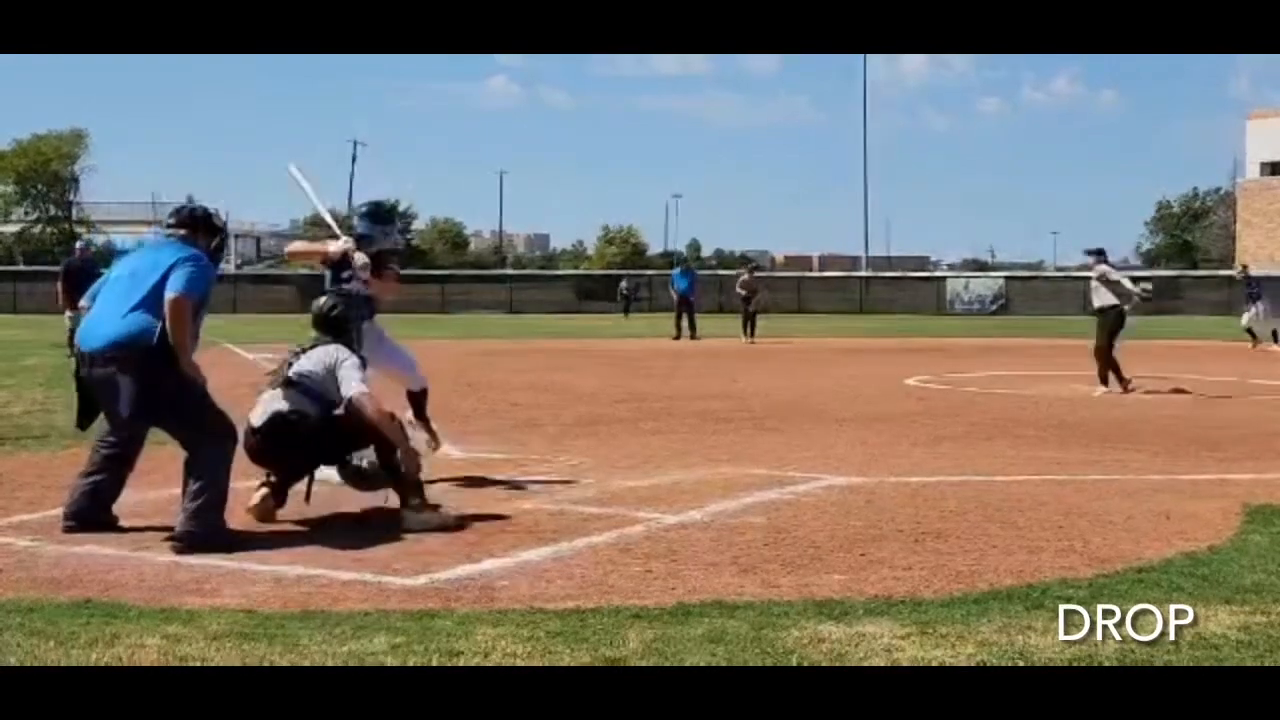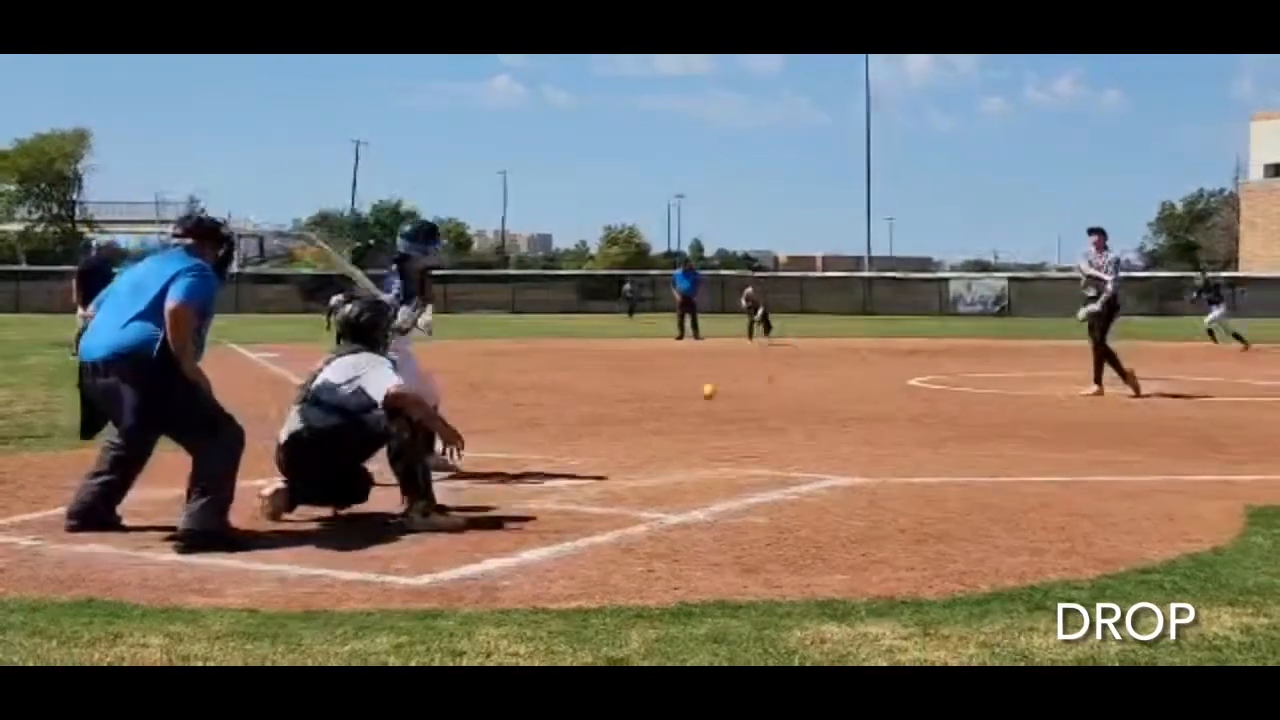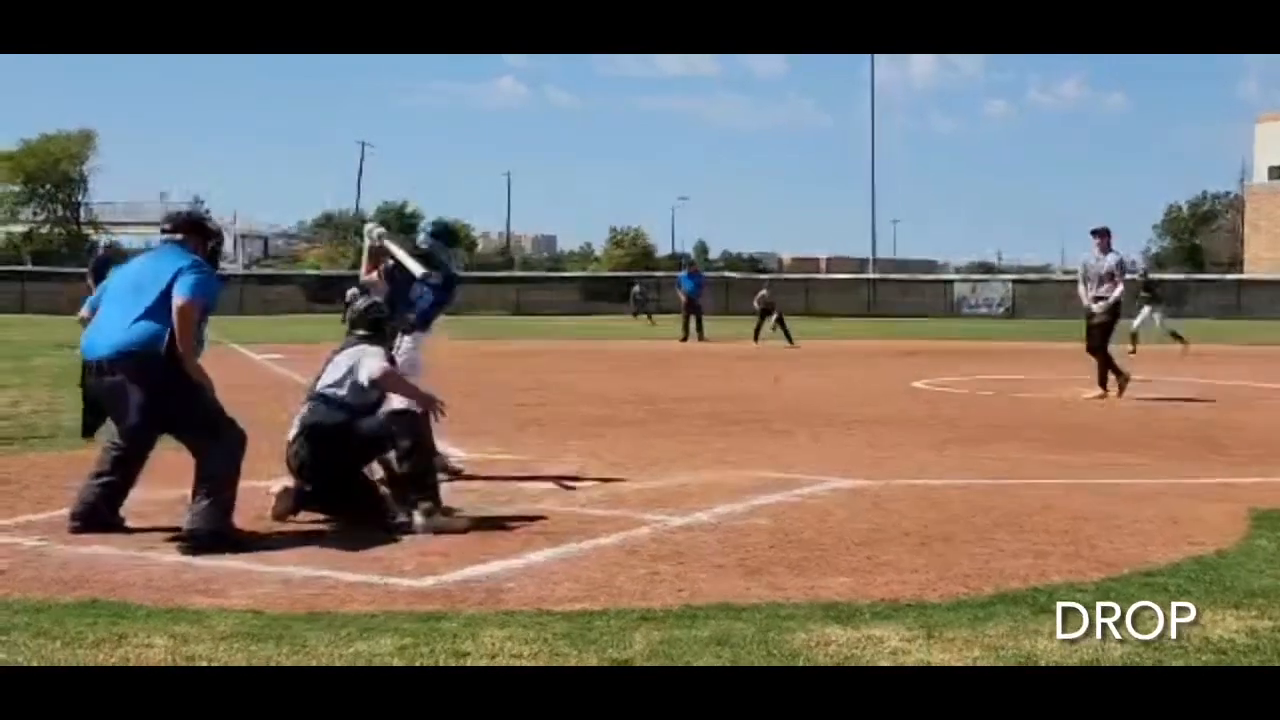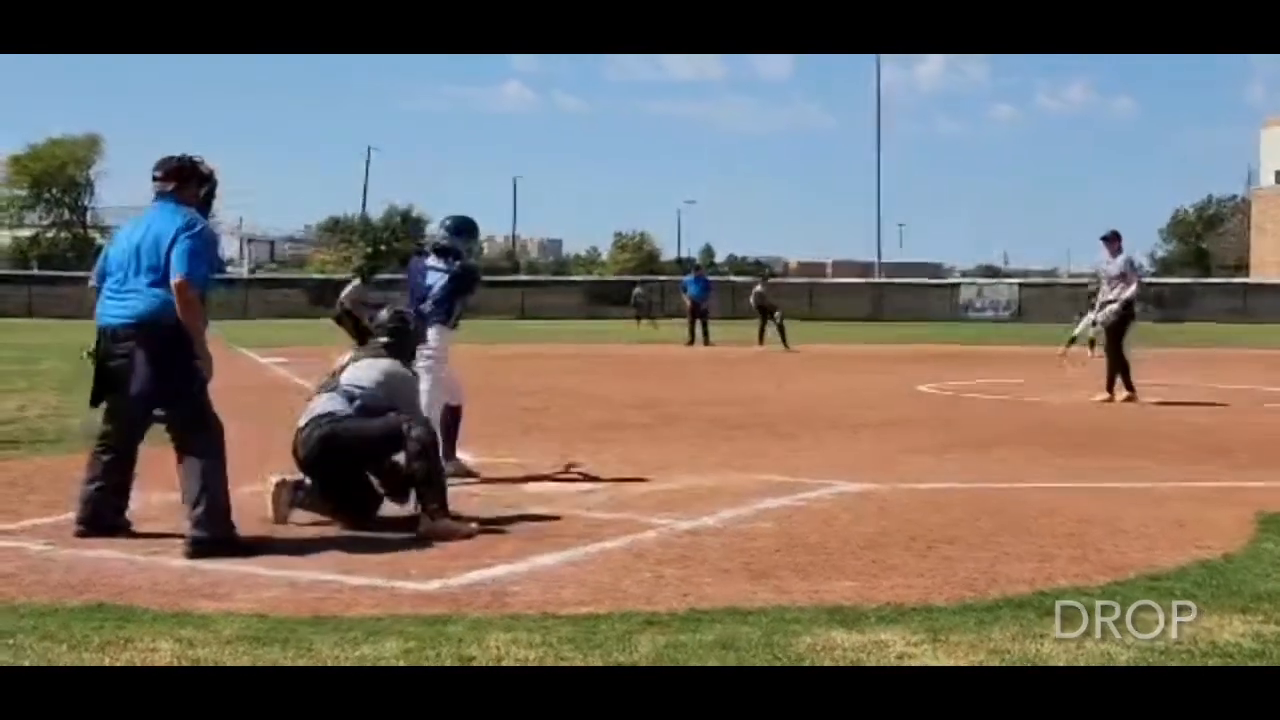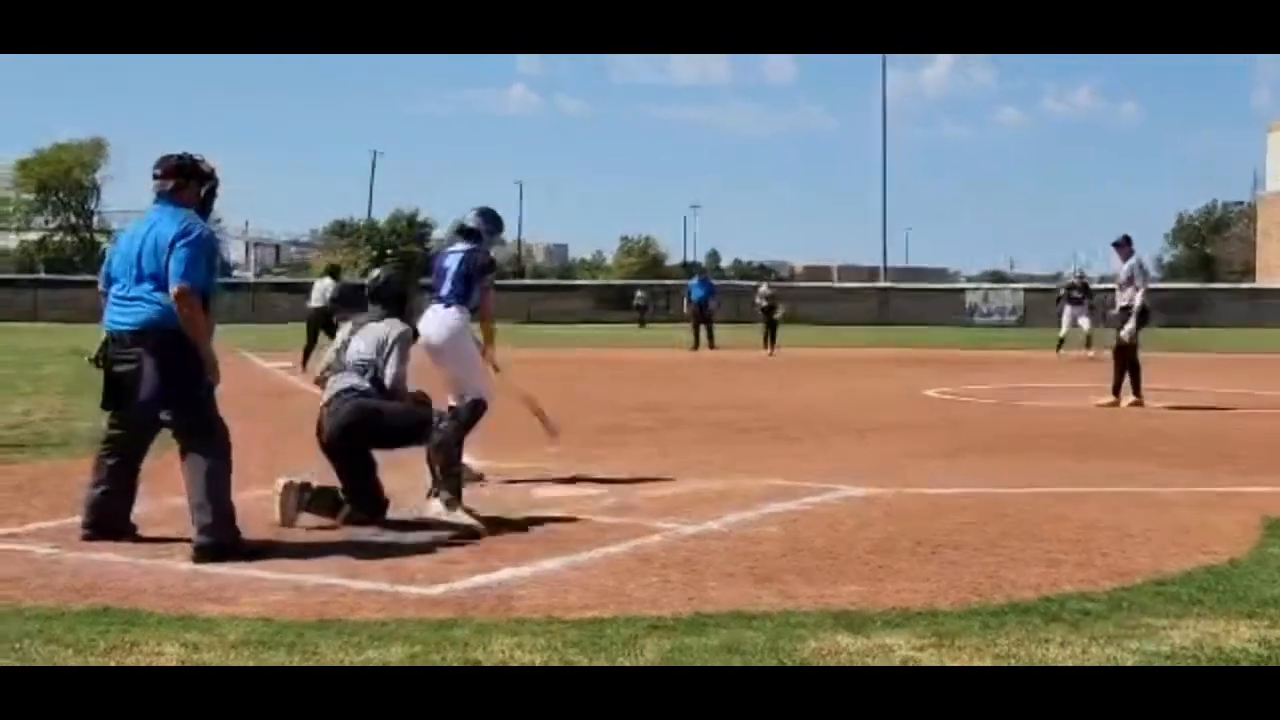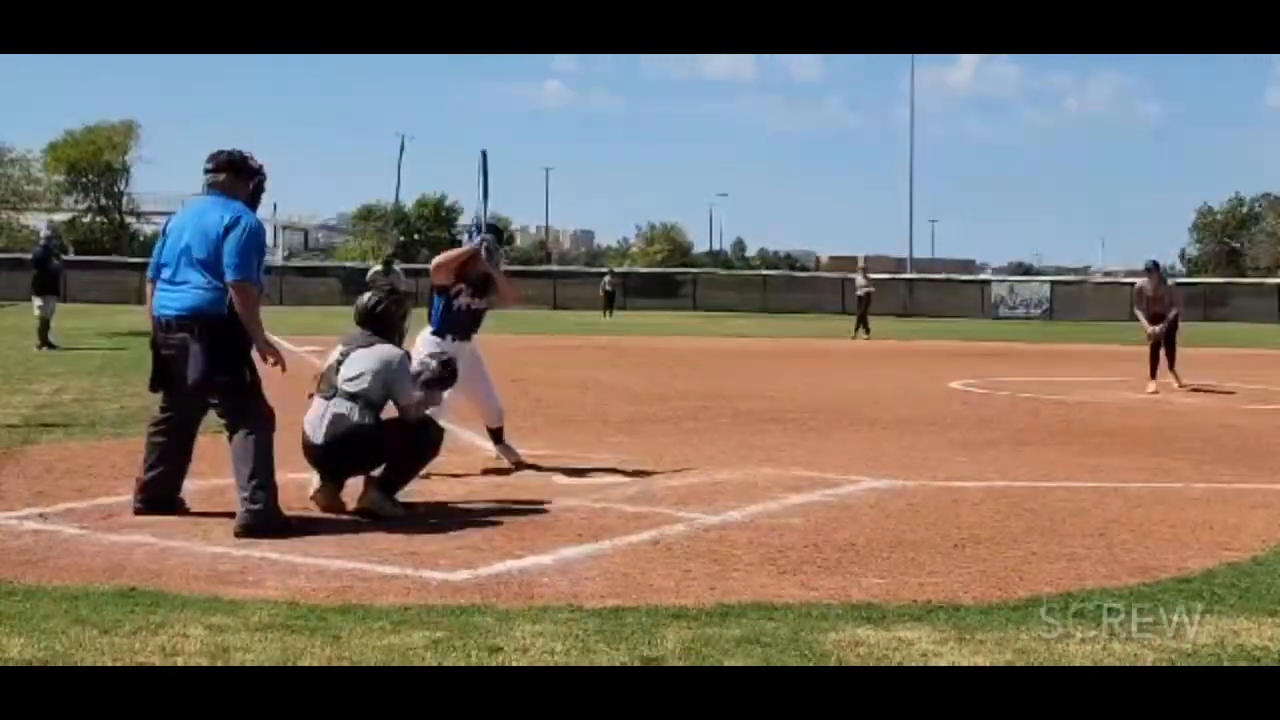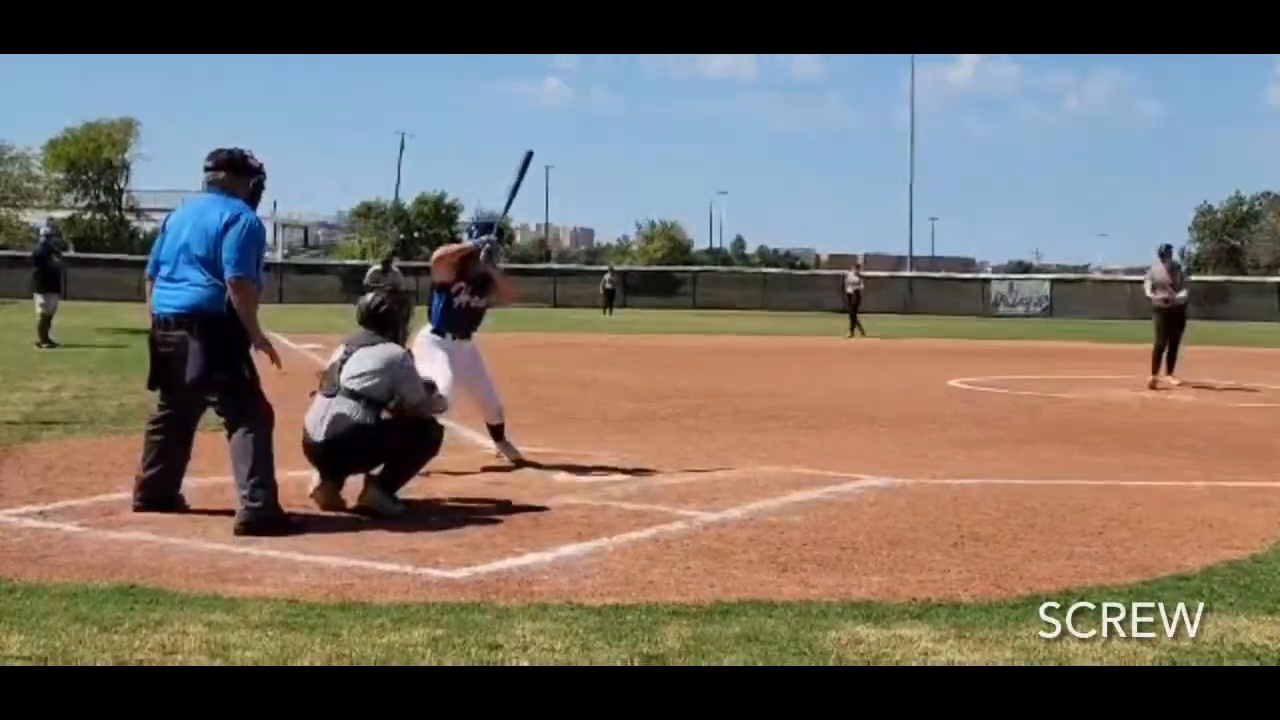
dt=0.4s
person 1, frame 1
left shoulder: (133, 257)
right shoulder: (195, 260)
left elbow: (86, 303)
right elbow: (176, 300)
right wrist: (185, 360)
left hip: (90, 358)
right hip: (137, 359)
left knee: (123, 432)
right knee: (214, 435)
left ankle: (84, 510)
right ankle: (198, 528)
person 1, frame 2
left shoulder: (142, 266)
right shoulder: (198, 271)
left elbow: (93, 311)
right elbow: (176, 309)
right wrist: (189, 366)
left hip: (93, 368)
right hip: (138, 368)
left knee: (134, 435)
right knee: (222, 436)
left ankle: (88, 510)
right ankle: (202, 527)
person 1, frame 3
left shoulder: (131, 265)
right shoulder: (195, 267)
left elbow: (87, 313)
right elbow: (183, 306)
right wrist: (192, 365)
left hip: (96, 367)
right hip: (143, 365)
left knee: (133, 436)
right knee: (222, 438)
left ankle: (92, 511)
right ankle: (207, 528)
person 1, frame 4
left shoulder: (129, 227)
right shoulder: (191, 226)
left elbow: (98, 283)
right elbow: (182, 286)
right wrist: (200, 344)
left hip: (112, 339)
right hip: (158, 339)
left knee: (118, 430)
right knee: (198, 433)
left ankle: (96, 514)
right ankle: (209, 532)
person 1, frame 5
left shoulder: (131, 229)
right shoulder: (191, 229)
left elbow: (106, 289)
right elbow: (183, 295)
right wrist: (206, 352)
left hip: (122, 345)
right hip: (165, 346)
left knee: (123, 435)
right knee: (204, 438)
left ankle: (102, 517)
right ankle: (215, 536)
person 1, frame 6
left shoulder: (180, 217)
right shoulder: (242, 220)
left elbow: (152, 279)
right elbow: (239, 285)
left wrist: (159, 330)
right wrist: (259, 338)
left hip: (170, 329)
right hip: (211, 332)
left knee: (174, 415)
right knee: (250, 418)
left ankle: (154, 494)
right ankle: (257, 511)
person 1, frame 7
left shoulder: (179, 214)
right shoulder: (240, 217)
left elbow: (152, 276)
right elbow: (238, 283)
left wrist: (161, 327)
right wrist: (255, 334)
left hip: (168, 328)
right hip: (210, 330)
left knee: (173, 413)
right knee: (249, 416)
left ankle: (153, 491)
right ankle: (257, 509)
person 2, frame 1
left shoulder: (386, 258)
right shoulder: (344, 247)
left elbow: (385, 290)
right elbow: (291, 251)
left wrist: (366, 275)
right wrist: (329, 250)
left hip: (368, 329)
left knee: (413, 375)
left ankle: (419, 419)
person 2, frame 2
left shoulder: (422, 275)
right shoulder: (398, 282)
left elbow: (426, 304)
left wrist: (422, 318)
left hip: (398, 345)
right hip: (387, 347)
left knee: (428, 395)
left ankle: (427, 454)
person 2, frame 3
left shoulder: (402, 269)
right shoulder: (450, 281)
left elbow: (367, 281)
left wrist: (372, 244)
right hip: (406, 347)
right knee: (404, 406)
person 2, frame 4
left shoulder: (417, 264)
right shoulder: (467, 273)
right hip: (430, 344)
left knee: (453, 396)
right knee: (425, 414)
left ankle: (448, 459)
person 2, frame 5
left shoulder: (443, 255)
right shoulder: (480, 260)
right elbow: (486, 308)
right wrist: (488, 348)
left hip: (430, 324)
right hip: (450, 326)
left knee: (461, 393)
right knee: (480, 394)
left ankle: (453, 462)
right ankle: (448, 454)
person 2, frame 6
left shoulder: (487, 280)
right shoulder: (451, 273)
left elbow: (509, 298)
right elbow: (436, 264)
left wrist: (494, 269)
right wrist: (472, 247)
left hip: (465, 347)
right hip: (435, 344)
left knee: (490, 400)
right knee: (440, 396)
left ankle: (501, 445)
person 2, frame 7
left shoulder: (487, 278)
right shoulder: (450, 270)
left elbow: (508, 297)
right elbow: (438, 256)
left wrist: (492, 269)
right wrist: (475, 244)
left hip: (465, 344)
right hip: (435, 342)
left knee: (490, 397)
right knee: (440, 392)
left ankle: (501, 443)
person 3, frame 1
left shoulder: (308, 354)
right shoulder: (343, 356)
right elbow: (363, 401)
right wrist: (403, 445)
left hip: (257, 440)
right hip: (283, 434)
right knee: (383, 424)
left ankle: (271, 491)
right ankle: (415, 507)
person 3, frame 2
left shoulder: (340, 359)
right shoulder: (370, 361)
right elbow: (398, 393)
right wrist: (441, 424)
left hip: (293, 453)
right hip: (313, 448)
left knee: (357, 485)
right knee: (402, 420)
left ankle: (289, 493)
right ankle: (422, 511)
person 3, frame 3
left shoulder: (347, 353)
right shoulder: (367, 352)
right elbow: (381, 375)
right wrist: (423, 397)
left hip: (305, 451)
right hip: (321, 445)
left knee: (373, 508)
right knee: (408, 422)
left ankle: (297, 496)
right ankle: (428, 512)
person 3, frame 4
left shoulder: (353, 359)
right shoulder: (399, 372)
right elbow: (416, 426)
left hip: (308, 442)
right hip: (329, 436)
left knee: (363, 510)
right knee: (418, 431)
left ankle: (295, 492)
right ankle: (435, 518)
person 3, frame 5
left shoulder: (351, 326)
right shoulder: (397, 328)
left elbow: (321, 377)
right elbow: (395, 386)
right wrist: (412, 401)
left hip: (329, 422)
right hip: (356, 414)
right knee: (440, 423)
left ankle: (302, 495)
person 3, frame 6
left shoulder: (344, 347)
right shoulder: (393, 355)
right elbow: (410, 414)
right wrist: (429, 396)
left hip: (313, 446)
right hip: (344, 446)
right knee: (429, 431)
left ankle: (329, 483)
right ankle: (379, 492)
person 3, frame 7
left shoulder: (346, 347)
right shoulder: (396, 354)
right elbow: (421, 407)
left wrist: (396, 406)
right wrist: (437, 403)
left hip: (313, 445)
right hip: (345, 445)
left knee: (374, 424)
right knee: (430, 431)
left ankle: (328, 480)
right ankle: (378, 490)
